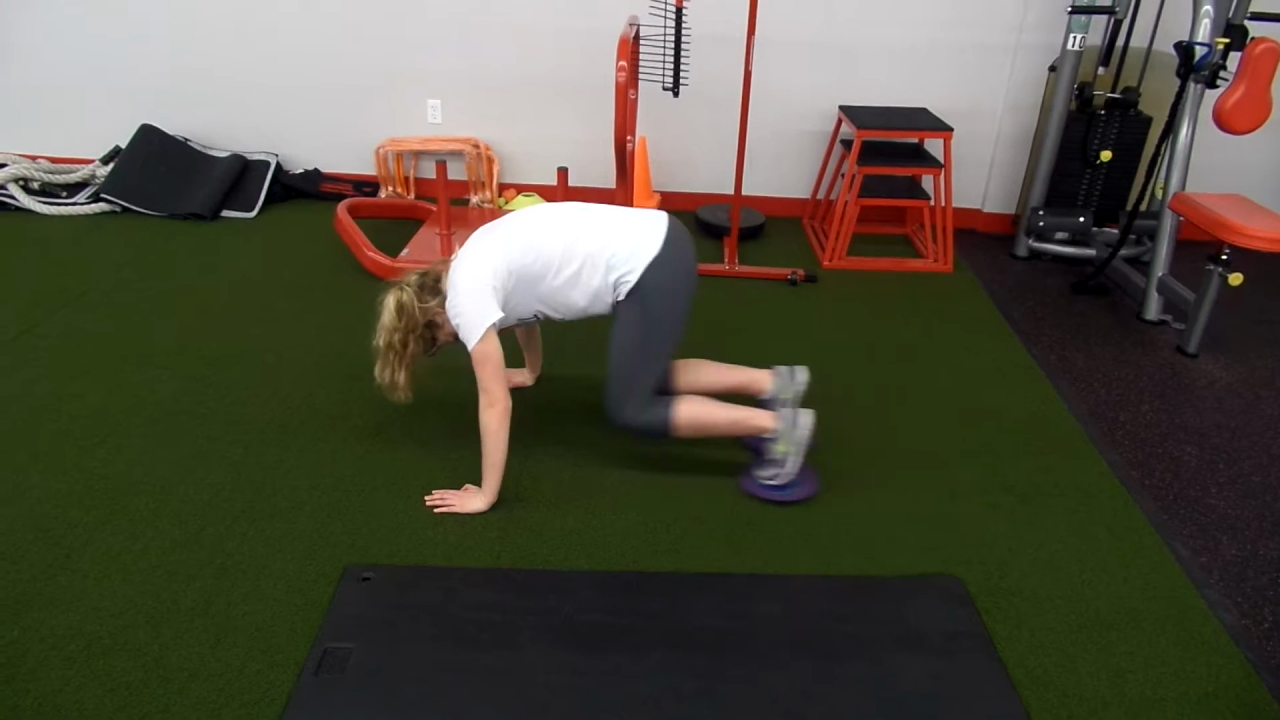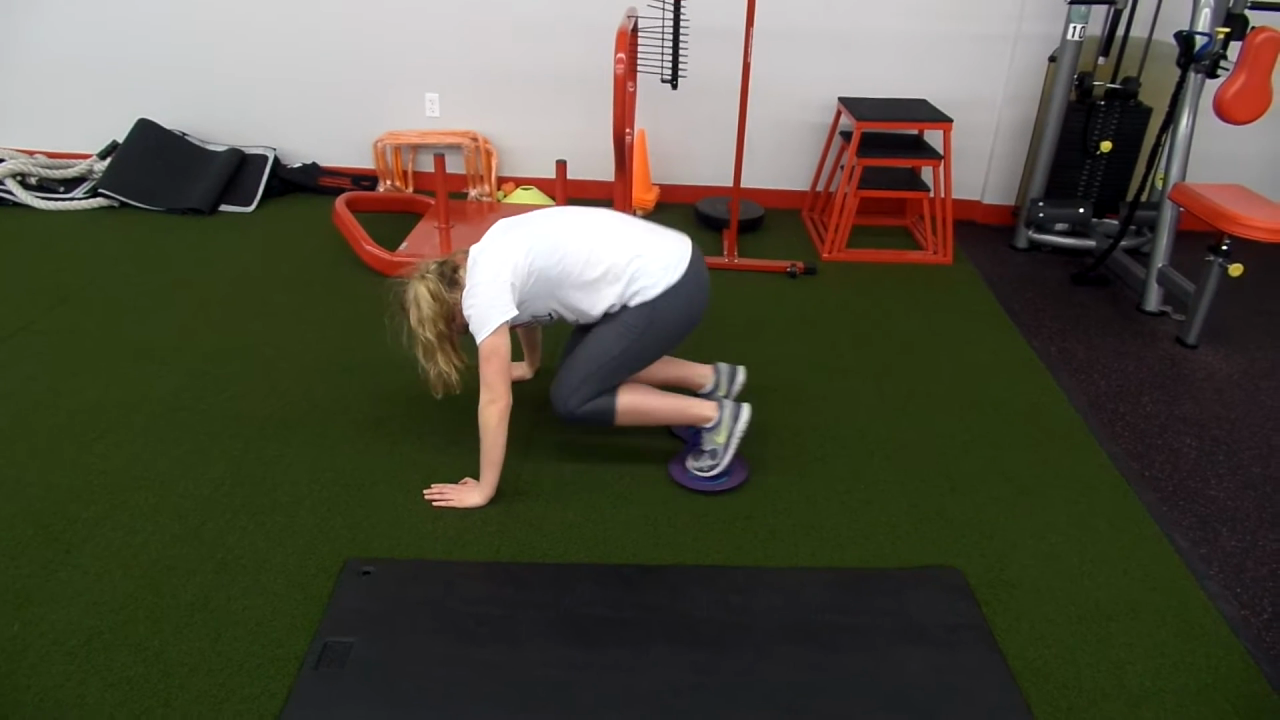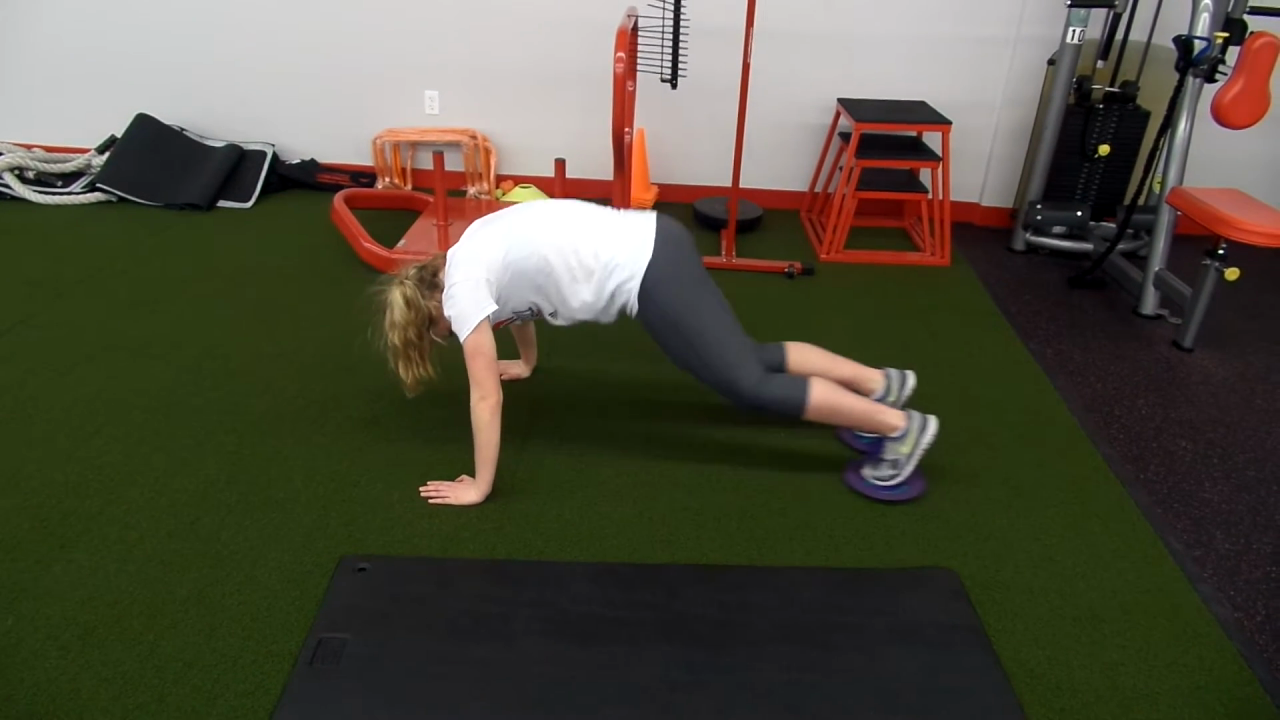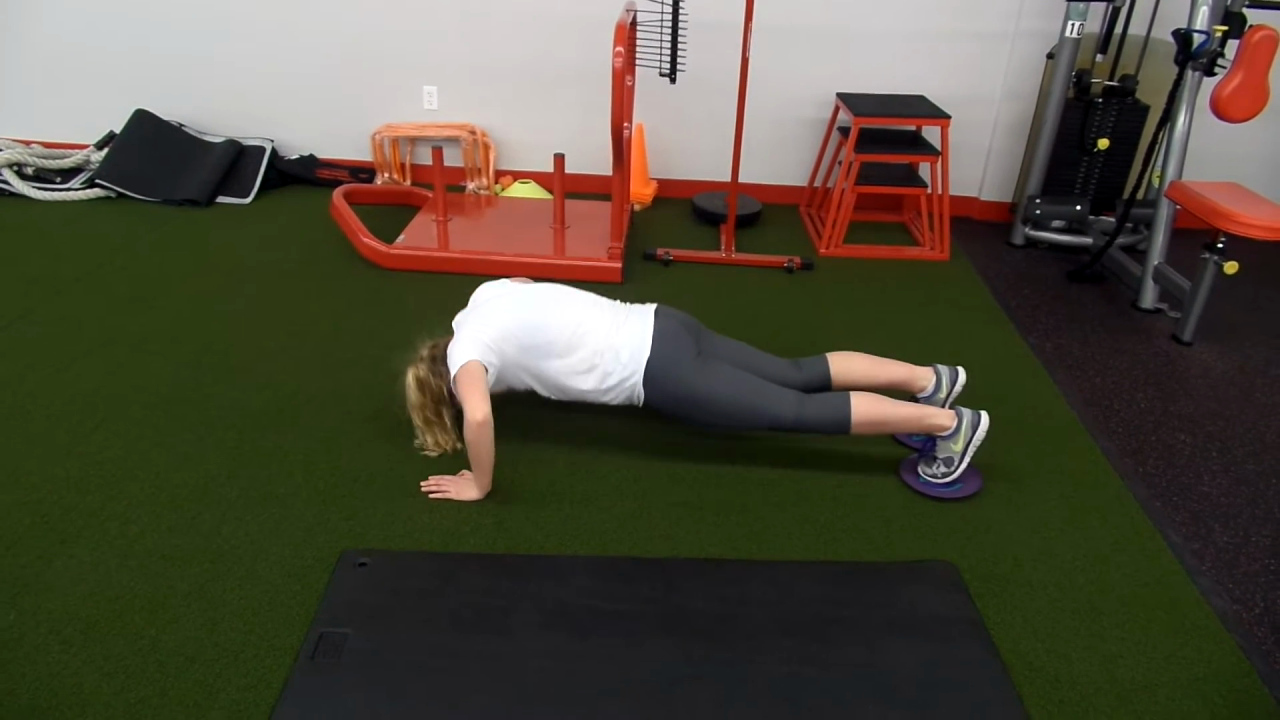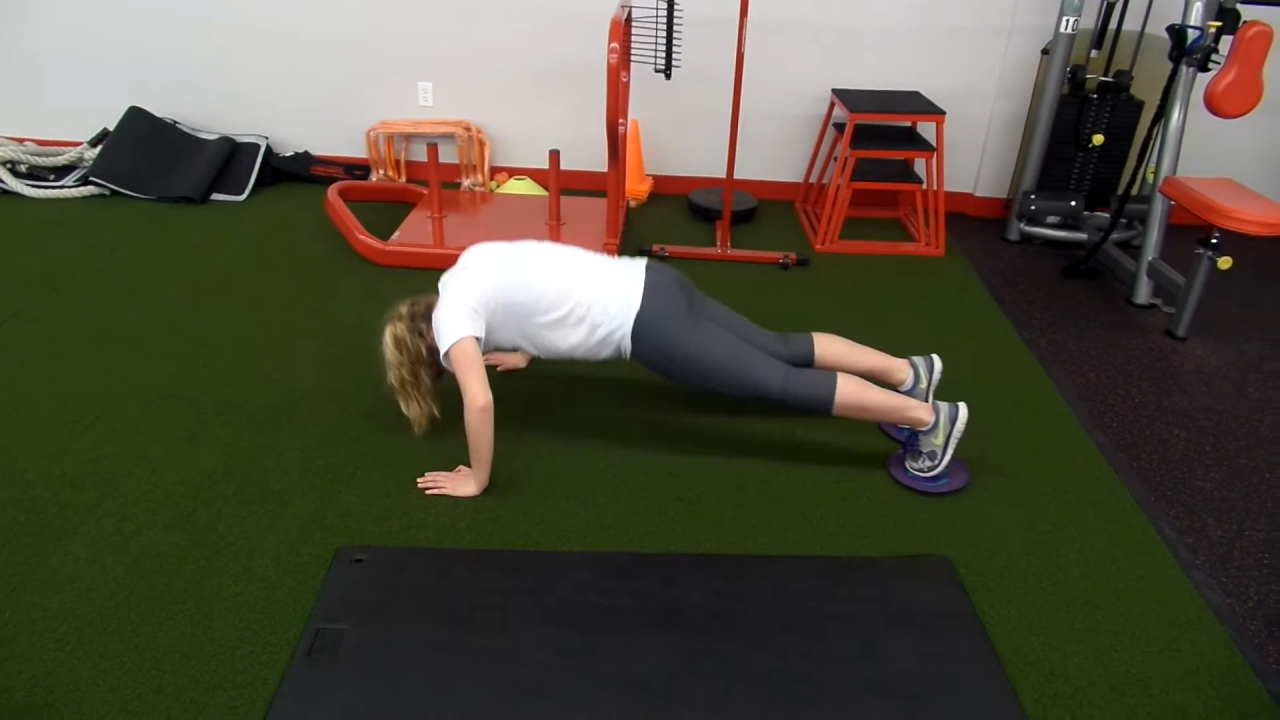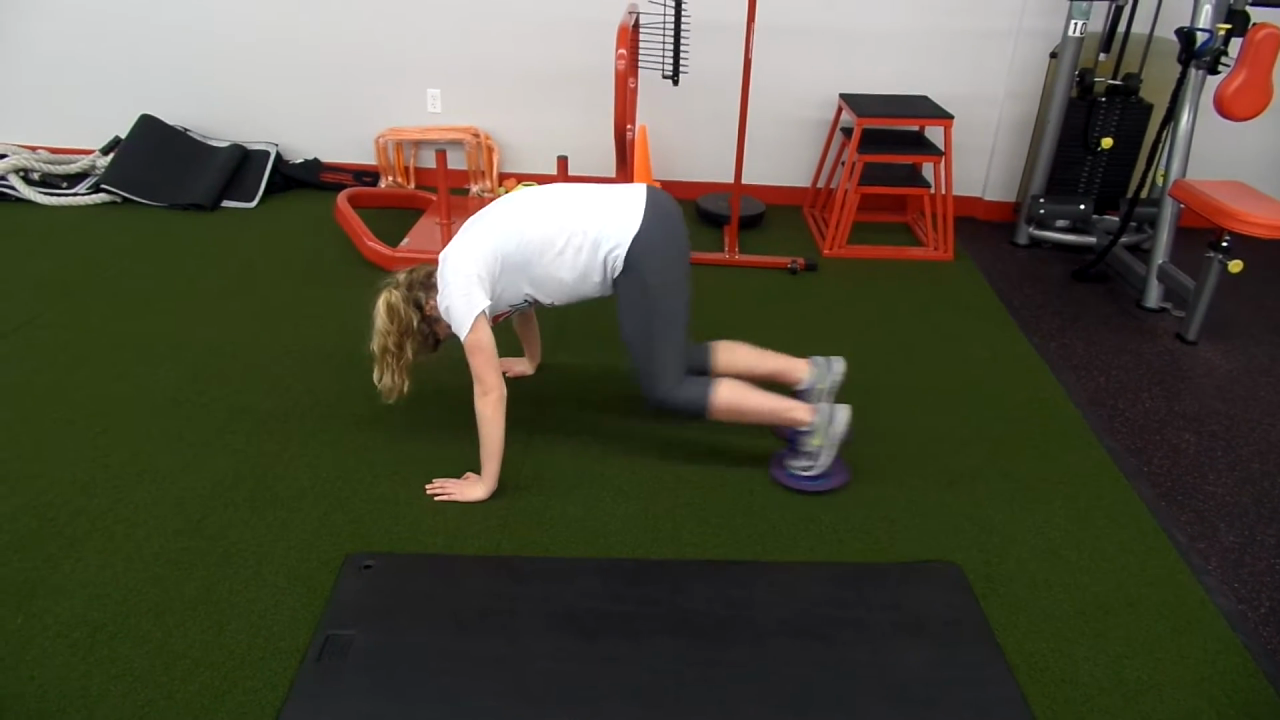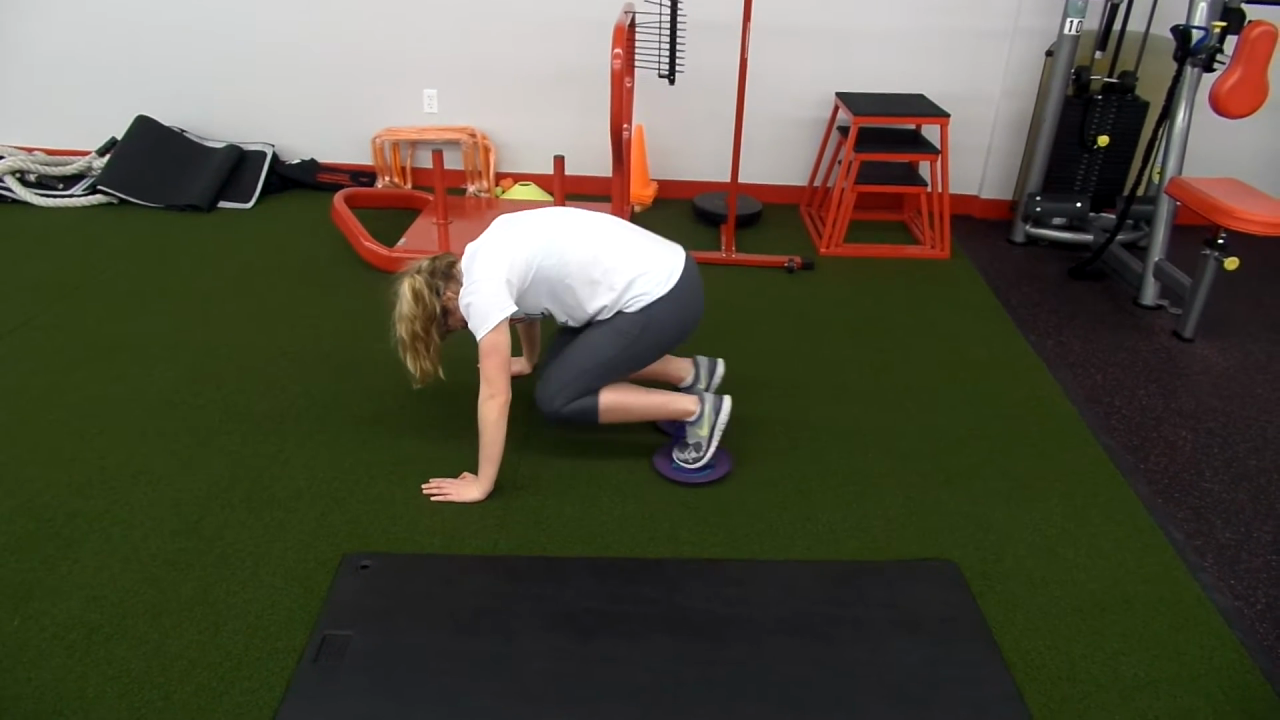
dt=0.5s
person 1, frame 1
left shoulder: (465, 294)
right shoulder: (477, 261)
left elbow: (494, 403)
left wrist: (486, 495)
right wrist: (532, 369)
left hip: (652, 269)
right hip: (658, 242)
left knee: (631, 412)
right knee: (644, 380)
left ankle: (773, 425)
right ankle: (767, 382)
person 1, frame 2
left shoulder: (481, 291)
right shoulder: (487, 254)
left elbow: (496, 400)
left wrist: (484, 490)
right wrist: (530, 364)
left hip: (667, 289)
right hip: (671, 263)
left knee: (571, 400)
right knee: (590, 367)
left ankle: (712, 414)
right ankle: (708, 378)
person 1, frame 3
left shoulder: (461, 291)
right shoulder: (471, 249)
left elbow: (487, 398)
left wrist: (480, 488)
right wrist: (527, 361)
left hip: (643, 275)
right hip: (652, 243)
left knee: (747, 382)
right knee: (750, 357)
left ankle: (899, 424)
right ankle: (881, 382)
person 1, frame 4
left shoulder: (464, 350)
right shoulder: (484, 298)
left elbow: (478, 418)
left wrist: (478, 485)
left hip: (658, 371)
right hip: (660, 326)
left knee: (791, 409)
right knee: (795, 375)
left ankle: (947, 424)
right ankle: (931, 379)
person 1, frame 5
left shoulder: (450, 316)
right shoulder: (468, 266)
left elbow: (479, 401)
left wrist: (476, 479)
right wrist: (526, 351)
left hip: (646, 322)
right hip: (651, 282)
left knee: (776, 380)
right knee: (777, 347)
left ankle: (930, 419)
right ankle: (910, 372)
person 1, frame 6
left shoulder: (455, 290)
right shoulder: (464, 258)
left elbow: (489, 391)
left wrist: (486, 483)
right wrist: (532, 359)
left hip: (636, 242)
right hip: (643, 212)
left knee: (666, 389)
right knee: (680, 362)
left ankle: (811, 417)
right ankle: (809, 373)
person 1, frame 7
left shoulder: (480, 289)
right shoulder: (485, 254)
left elbow: (496, 395)
left wrist: (482, 485)
right wrist: (529, 359)
left hip: (661, 298)
right hip: (663, 270)
left knee: (556, 399)
right knee: (563, 365)
left ankle: (694, 409)
right ankle: (690, 372)
